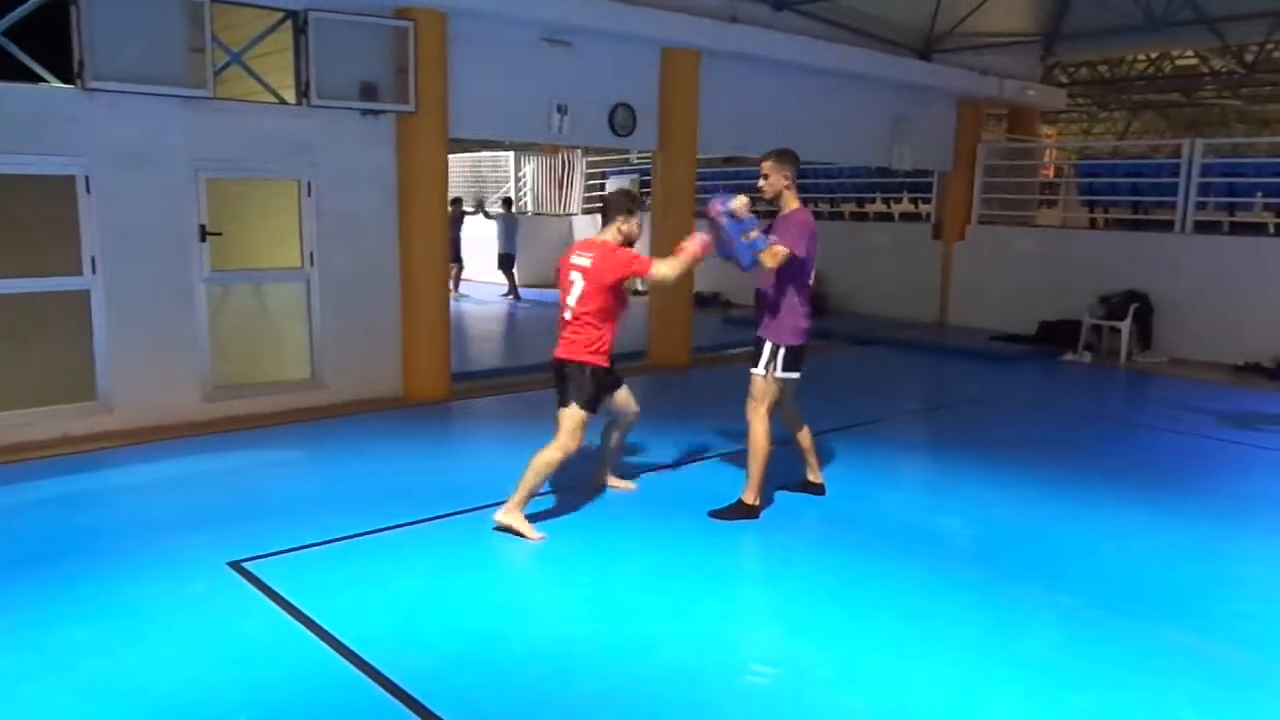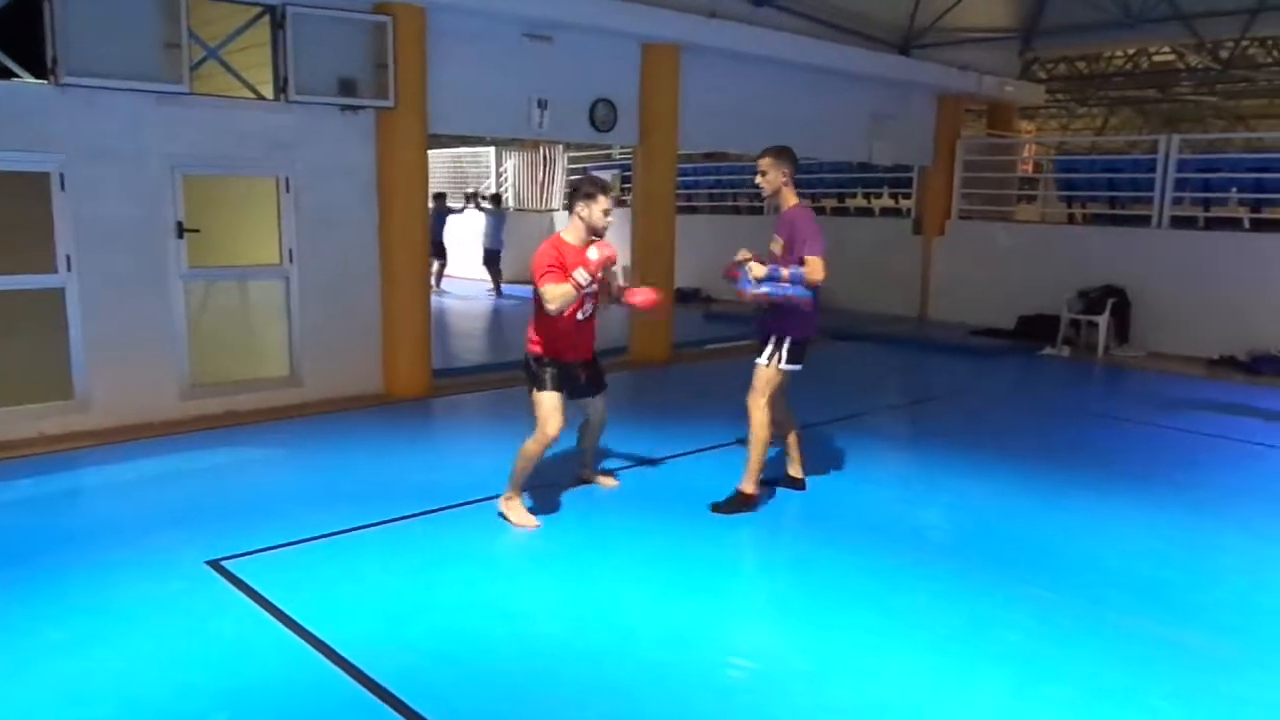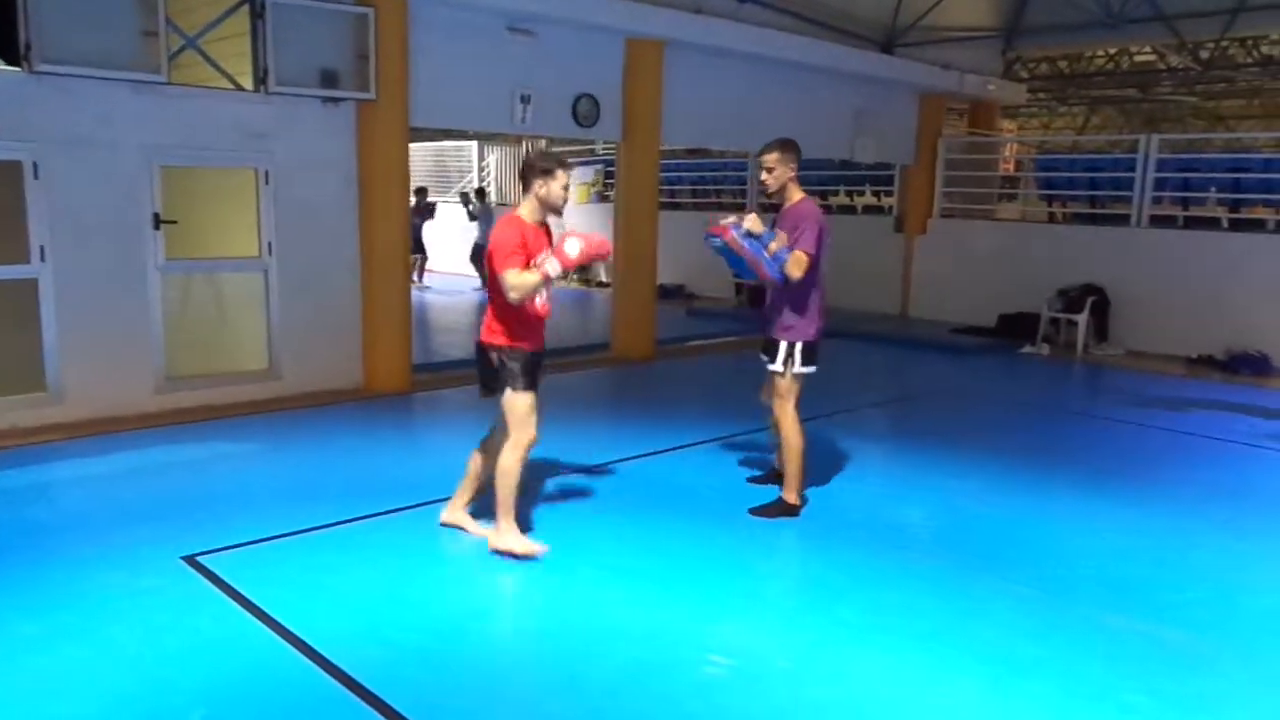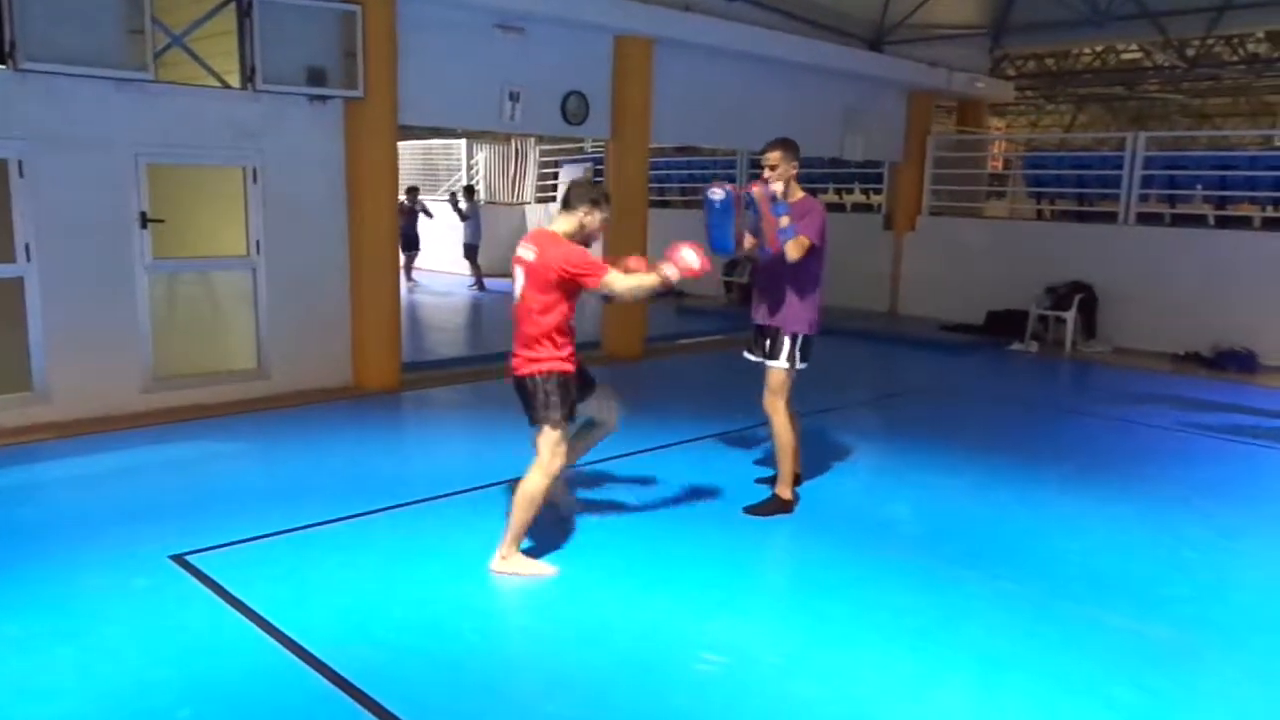
dt=0.5s
person 1, frame 1
left shoulder: (577, 252)
right shoulder: (613, 256)
right elbow: (667, 273)
right wrist: (695, 248)
left hip: (595, 359)
right hip: (579, 361)
left knee: (628, 411)
right knee: (568, 443)
left ankle: (605, 473)
right ankle: (513, 509)
person 1, frame 2
left shoulder: (594, 247)
right shoulder: (550, 253)
left elbow: (606, 292)
right elbow: (553, 303)
left wrist: (627, 295)
right wrist: (586, 272)
left hip: (583, 355)
right hip: (548, 356)
left knee: (598, 415)
right knee: (549, 430)
left ankle: (587, 469)
right ankle: (511, 498)
person 1, frame 3
left shoulder: (543, 229)
right shoulder: (509, 231)
left elbow: (544, 277)
right elbow: (516, 288)
left wrist: (583, 256)
right wrist: (562, 263)
left hip: (528, 345)
right hip: (505, 346)
left knee: (506, 431)
right knee: (523, 434)
left ankle: (457, 507)
right ankle: (504, 529)
person 1, frame 4
left shoulder: (533, 243)
right shoulder: (565, 254)
right elbow: (624, 289)
left wrist: (616, 271)
right wrist: (672, 272)
left hip: (555, 361)
right hip: (544, 368)
left knee: (608, 415)
right knee: (551, 461)
left ankle: (554, 484)
right ankle: (508, 554)
person 2, frame 1
left shoulder: (799, 221)
right shoulder: (784, 221)
left elbow: (769, 261)
right elbow: (755, 264)
left wrist: (742, 221)
left hip: (783, 332)
right hip: (786, 330)
left knee: (757, 411)
right knee: (785, 407)
left ankle: (750, 500)
right ankle: (814, 477)
person 2, frame 2
left shoulder: (801, 218)
right shoulder: (785, 216)
left elbow: (816, 274)
left wrist: (769, 272)
right wrist: (756, 261)
left hip: (790, 325)
right hip: (781, 321)
left knee: (758, 400)
right knee: (774, 398)
left ankle: (748, 489)
right ankle: (795, 472)
person 2, frame 3
left shoulder: (809, 213)
right shoulder: (783, 212)
left elbow: (795, 271)
left wrist: (763, 234)
left hip: (797, 325)
right hip: (780, 322)
left knee: (784, 407)
right knee: (774, 399)
left ankle: (791, 497)
right ankle: (782, 468)
person 2, frame 4
left shoulder: (811, 209)
right shoulder: (771, 207)
left elbow: (793, 252)
right elbow: (744, 248)
left wrist: (780, 207)
left hip: (792, 320)
right hip: (767, 315)
left knee: (773, 402)
right knee: (780, 399)
left ankle: (784, 493)
right ankle: (792, 469)
